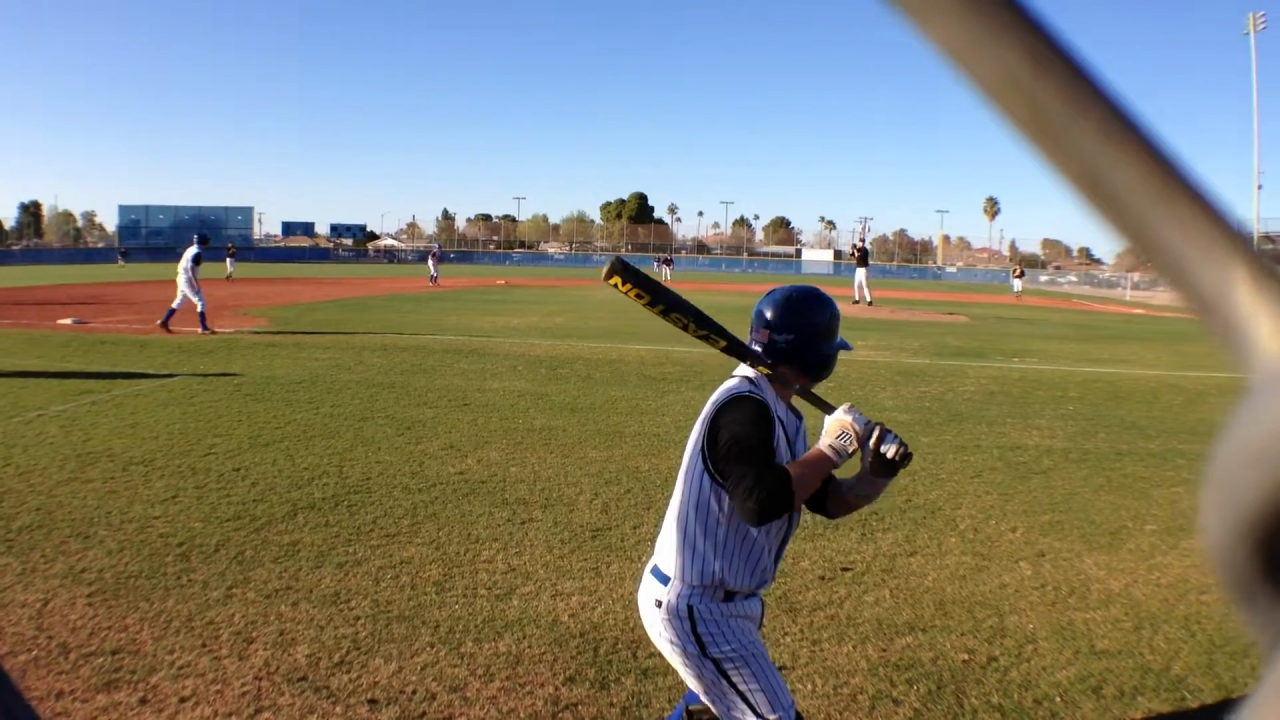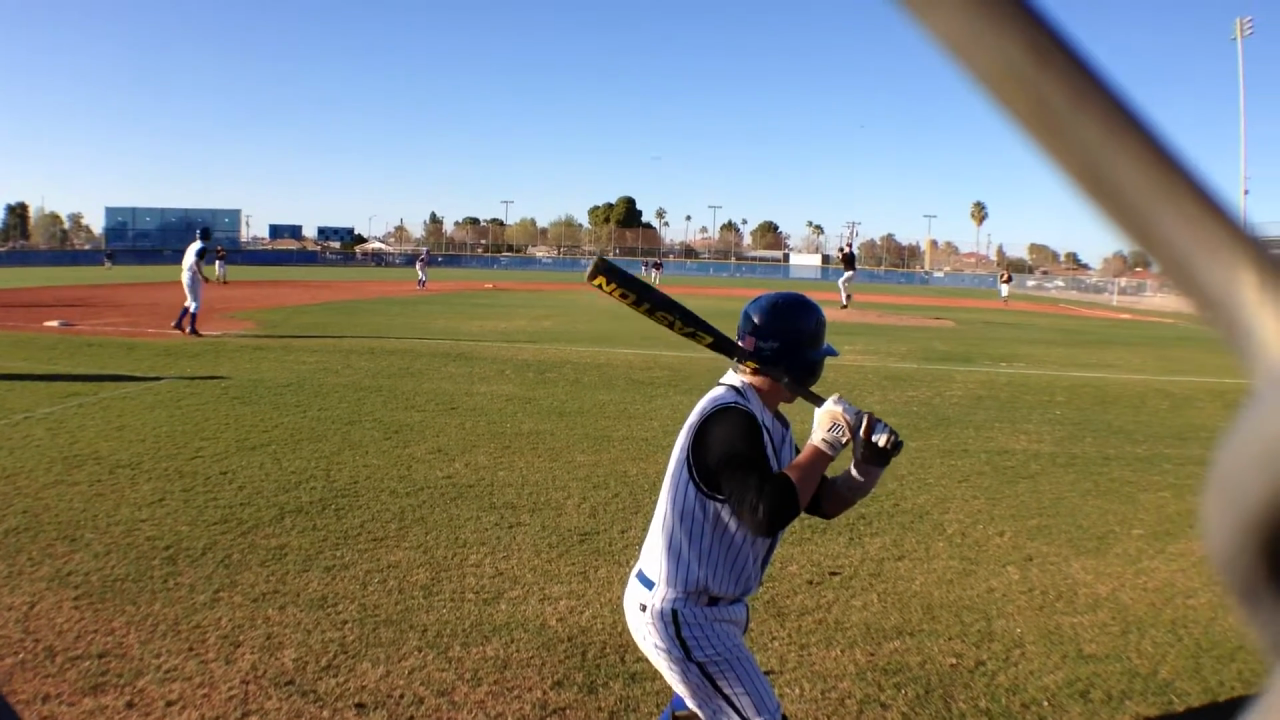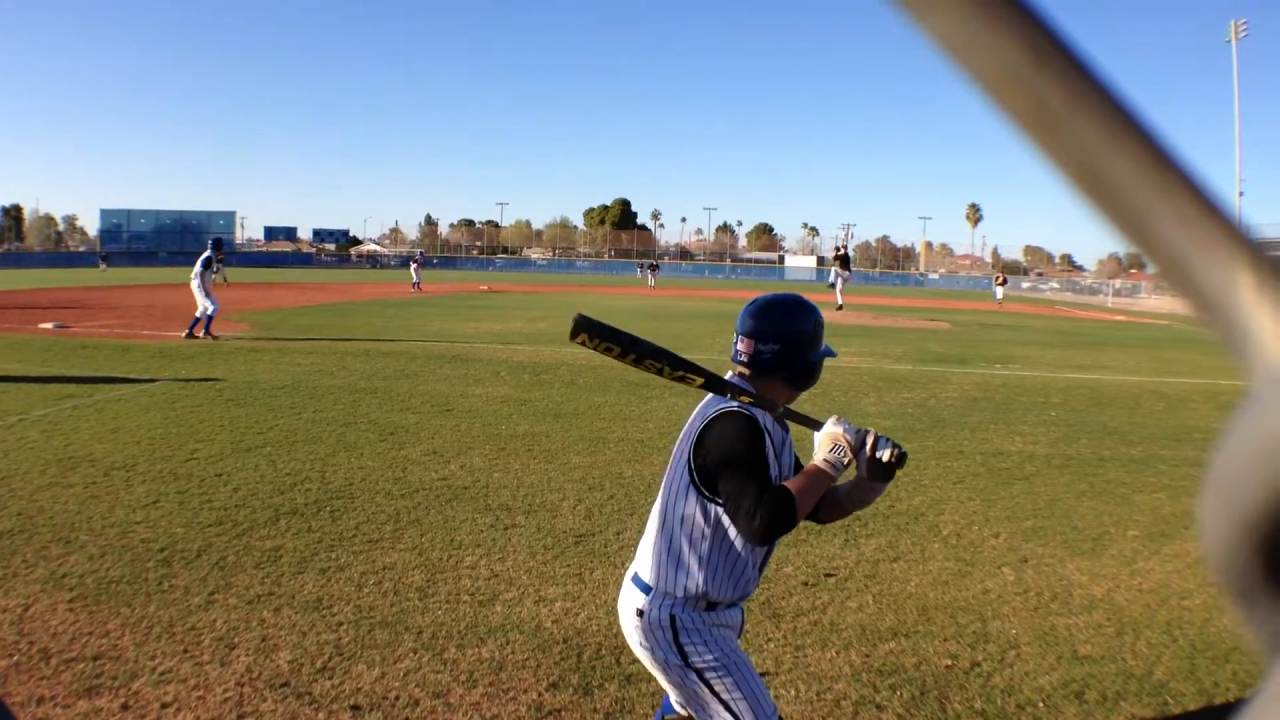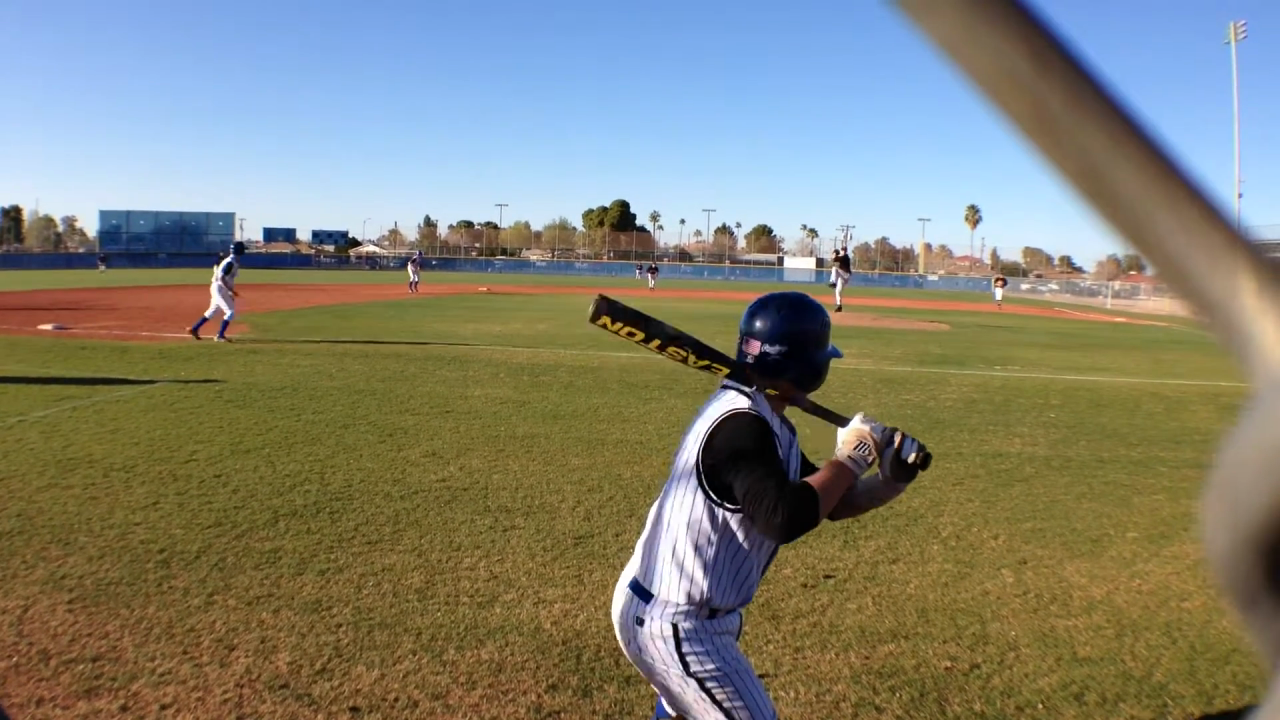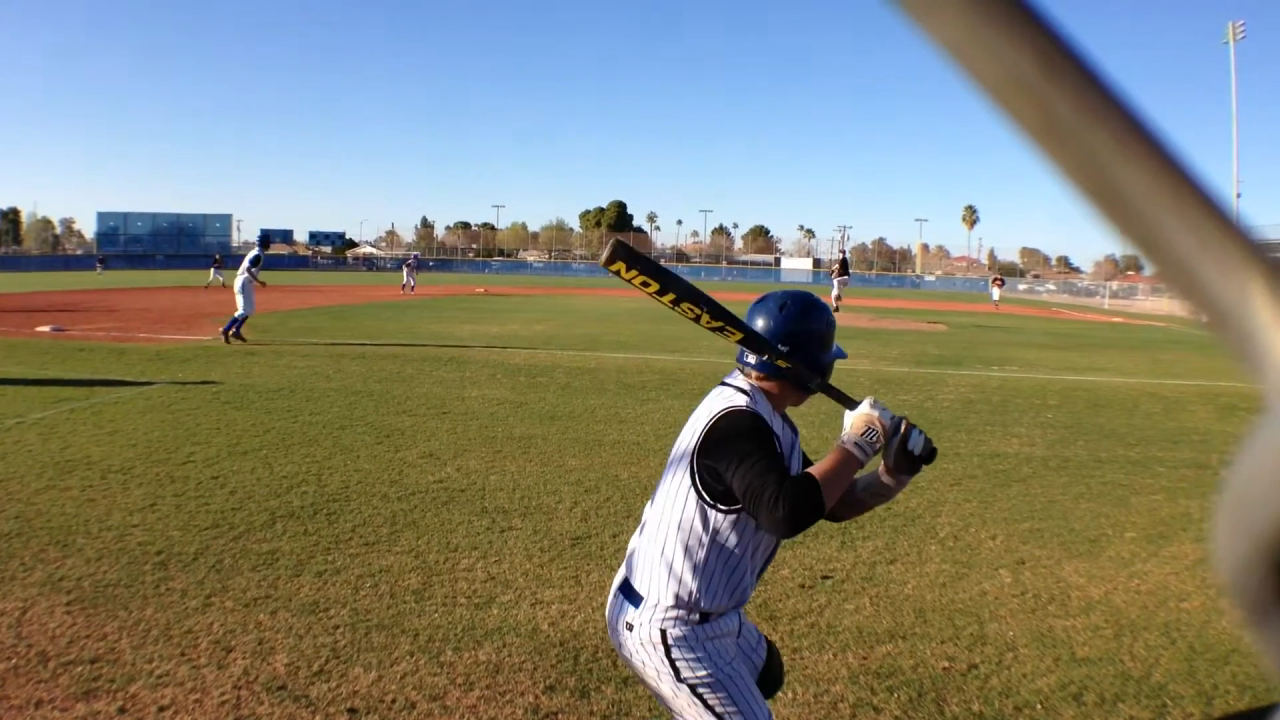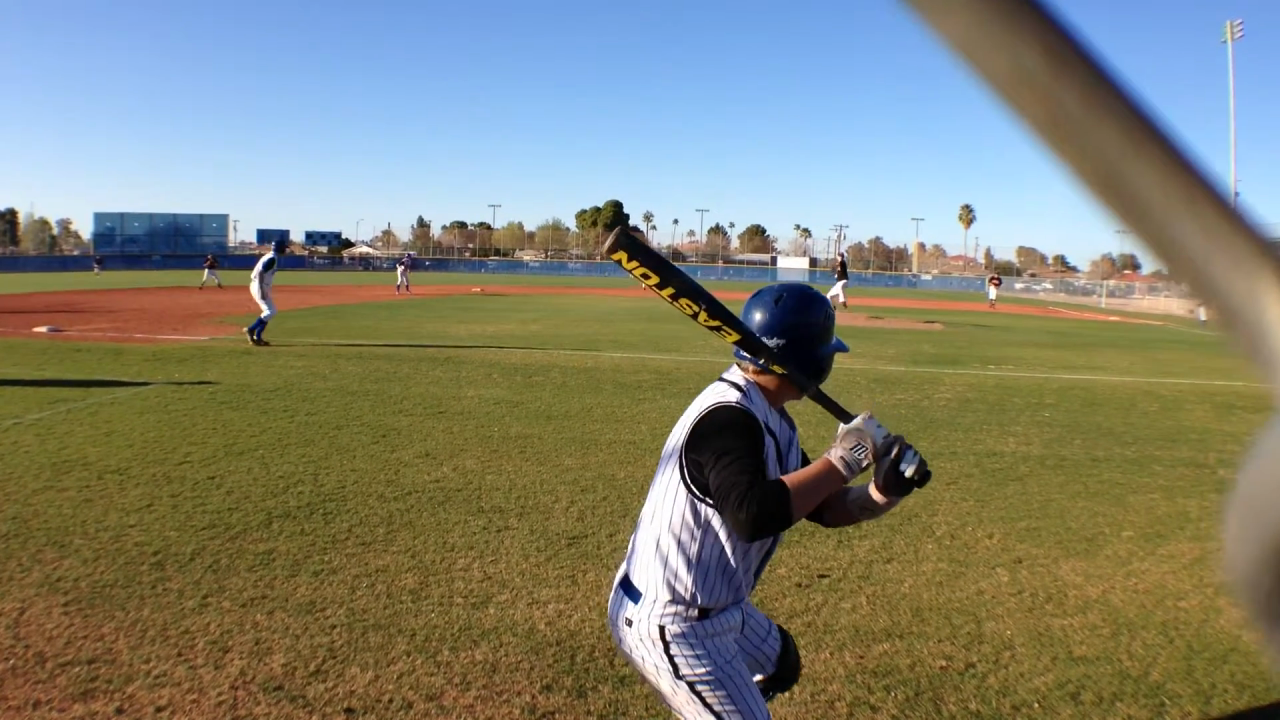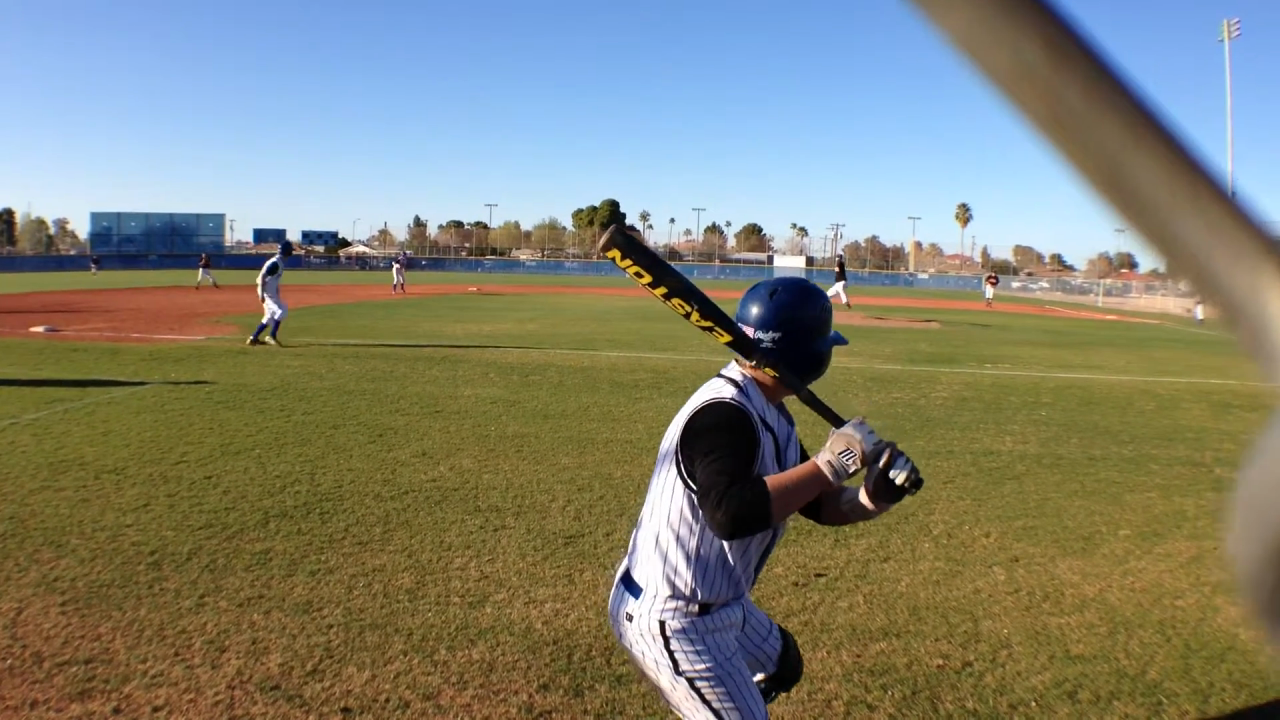
dt=0.2s
person 1, frame 1
left shoulder: (778, 411)
right shoulder: (746, 407)
left elbow: (826, 501)
right elbow: (757, 503)
left wrist: (873, 477)
right wrist: (831, 448)
left hip: (704, 596)
right hip: (698, 607)
person 1, frame 2
left shoulder: (765, 420)
right shoulder: (731, 418)
left elbow: (821, 501)
right elbow: (767, 514)
left wrist: (865, 469)
right wrist: (825, 442)
left hip: (689, 603)
right hip: (681, 613)
person 1, frame 3
left shoulder: (760, 419)
right shoulder: (734, 422)
left elbow: (817, 506)
right elbow: (761, 522)
left wrist: (870, 481)
right wrist: (828, 461)
left hip: (680, 605)
right hip: (677, 618)
person 1, frame 4
left shoulder: (759, 418)
right shoulder: (742, 424)
left elbow: (824, 500)
right elbow: (782, 520)
left wrist: (890, 480)
right wrist: (850, 457)
left hip: (676, 606)
right hip: (675, 624)
person 1, frame 5
left shoulder: (763, 417)
right shoulder: (737, 423)
left elbow: (828, 501)
right elbow: (786, 513)
left wrist: (893, 475)
right wrist: (856, 444)
left hip: (690, 609)
right hip: (667, 627)
left knee: (764, 673)
person 1, frame 6
left shoulder: (766, 416)
right shoulder: (727, 418)
left elbow: (822, 507)
right elbow: (752, 517)
left wrist: (882, 492)
right wrist: (844, 458)
left hip: (706, 607)
right hip: (670, 624)
left knee: (780, 665)
person 1, frame 7
left shoulder: (769, 412)
right shoulder: (723, 414)
left elbow: (818, 504)
right elbow: (731, 515)
left wrist: (873, 497)
right wrist: (832, 462)
left hip: (714, 604)
right hip: (672, 620)
left knee: (780, 666)
